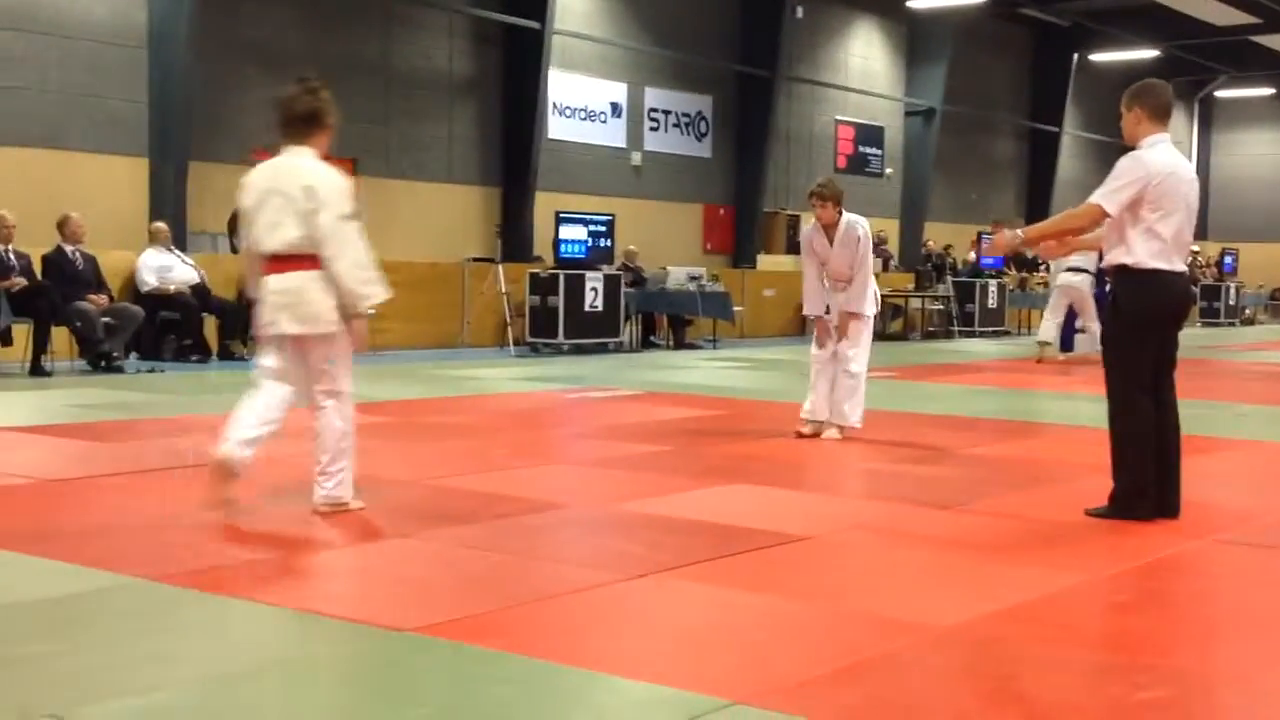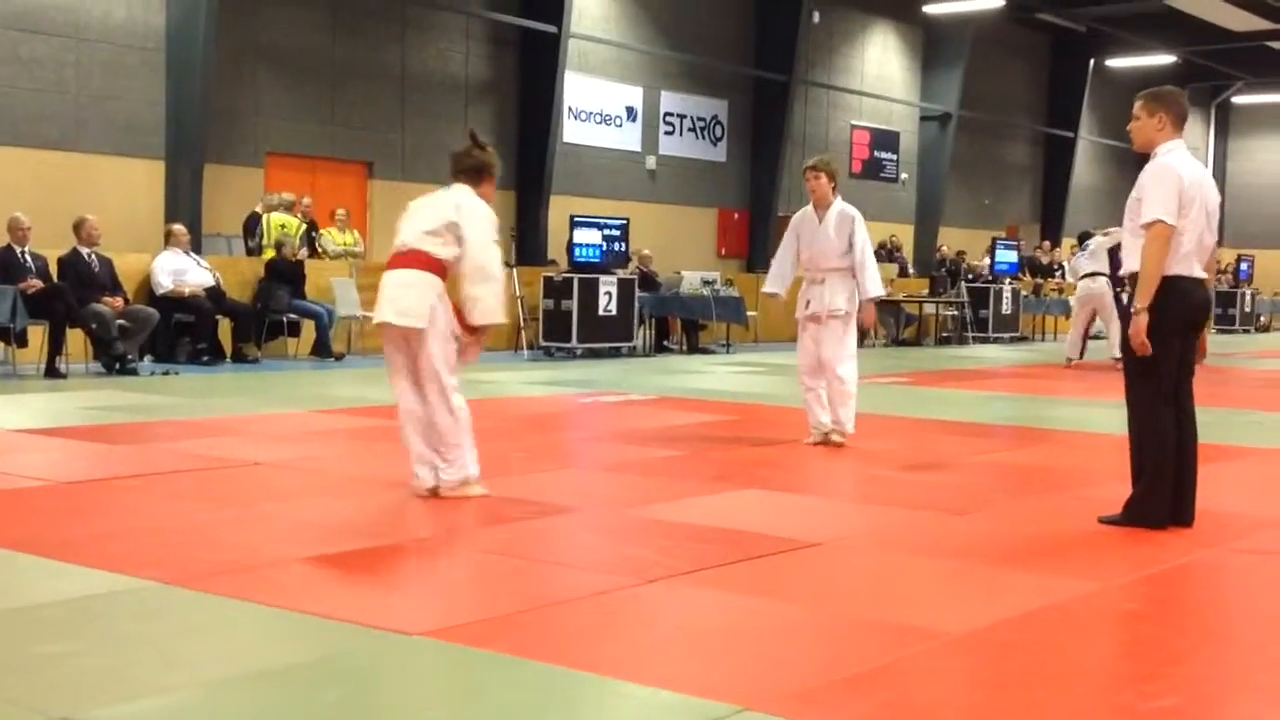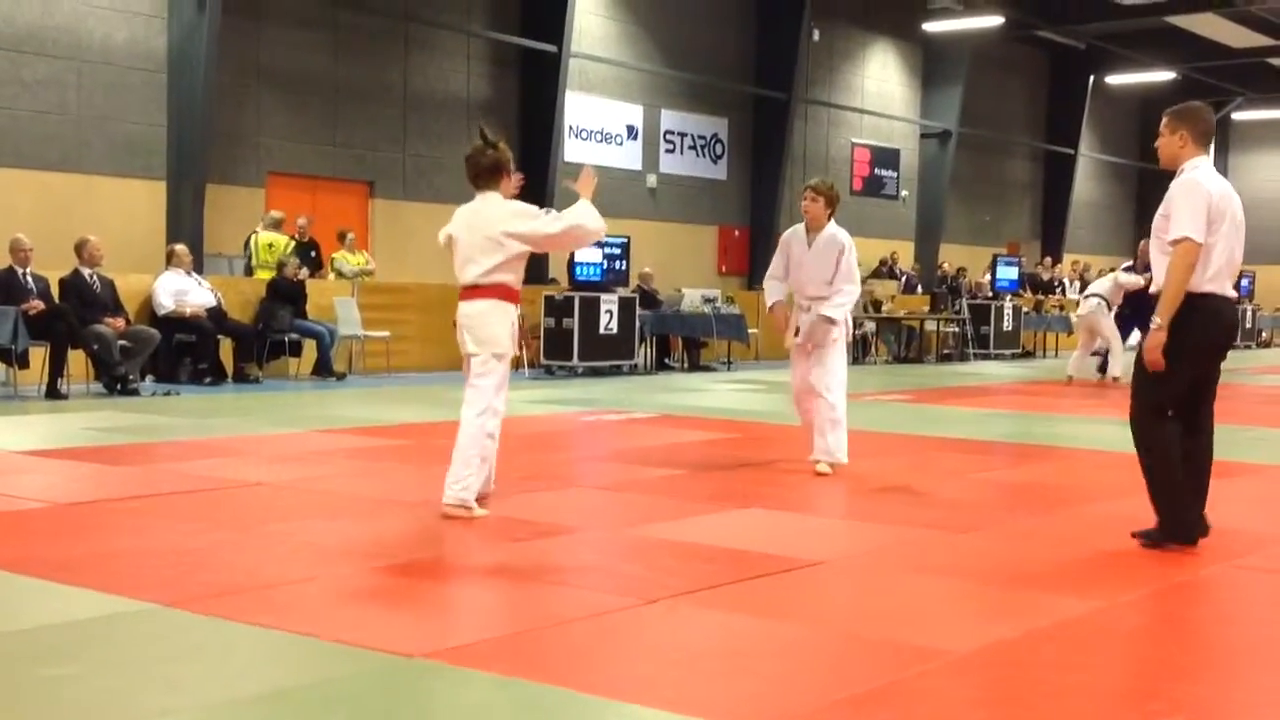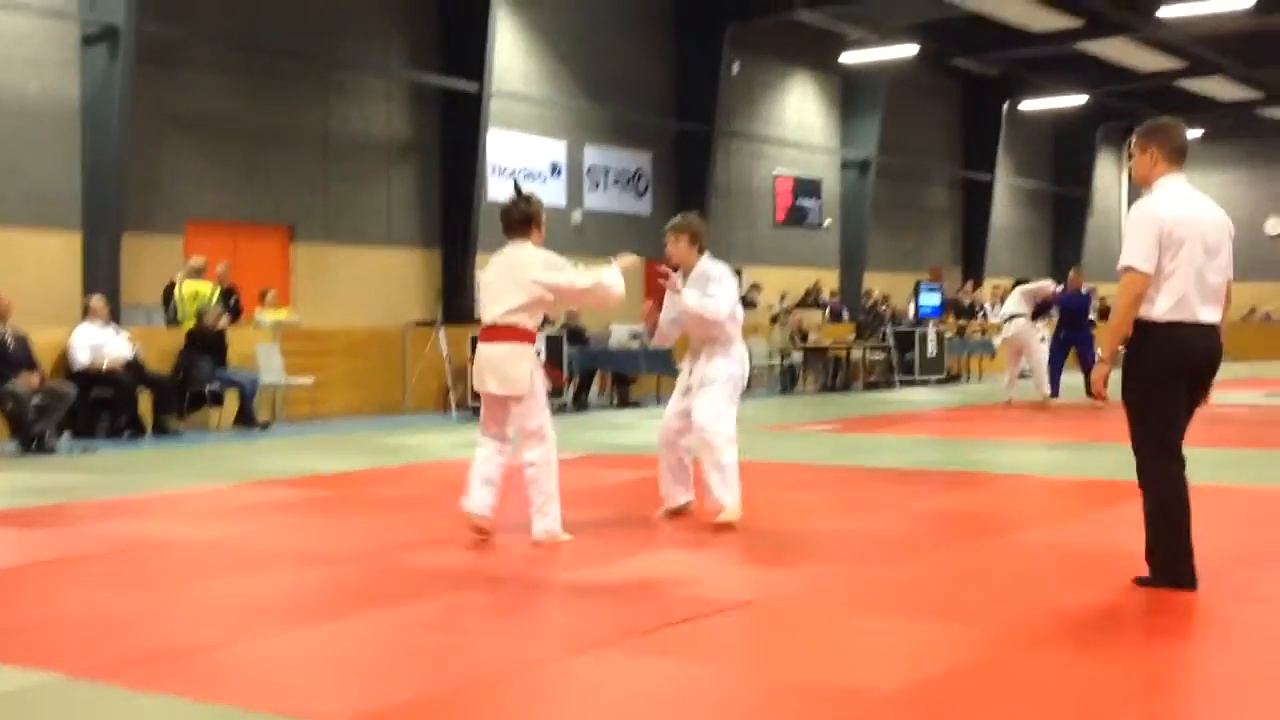
dt=0.7s
person 1, frame 1
left shoulder: (1140, 162)
right shoulder: (1182, 166)
left elbow: (1087, 215)
left wrist: (1020, 238)
right wrist: (1078, 243)
left hip: (1140, 288)
right hip: (1171, 285)
left knee: (1130, 393)
right knee: (1158, 392)
left ankle: (1134, 499)
right ankle: (1162, 497)
person 1, frame 2
left shoulder: (1162, 168)
right shoulder: (1200, 174)
left elbow: (1158, 241)
right elbow: (1206, 254)
left wrist: (1141, 309)
right wrist: (1199, 321)
left hip: (1162, 296)
right hip: (1191, 294)
left knee: (1150, 401)
right knee: (1177, 400)
left ankle: (1150, 507)
right ankle: (1177, 506)
person 1, frame 3
left shoulder: (1190, 184)
right shoulder: (1225, 189)
left elbow: (1185, 259)
left wrist: (1159, 325)
left hip: (1191, 313)
right hip: (1220, 312)
left knee: (1149, 413)
right knee: (1192, 419)
left ankle: (1180, 517)
right ankle: (1183, 520)
person 1, frame 4
left shoulder: (1149, 209)
right shoulder: (1214, 212)
left elbow: (1133, 290)
right elbow: (1224, 290)
left wrist: (1104, 357)
left hip: (1161, 341)
right hip: (1204, 342)
left knee: (1158, 456)
right knee: (1163, 449)
left ankle: (1173, 567)
right ankle: (1169, 558)
person 2, frame 1
left shoulder: (257, 178)
right shoulder: (327, 180)
left elbow: (251, 246)
right elbow: (344, 250)
left wrist: (261, 296)
right wrist: (359, 309)
left hip: (274, 291)
right hip: (316, 292)
left knee: (273, 384)
right knee: (332, 395)
left ankle: (233, 450)
right ankle: (332, 491)
person 2, frame 2
left shoulder: (424, 202)
right shoulder: (476, 209)
right elbow: (482, 267)
right wrist: (481, 324)
left hip: (392, 286)
right hip: (423, 291)
left knee: (410, 390)
right knee: (442, 389)
left ankle: (426, 476)
right ankle: (456, 477)
person 2, frame 3
left shoulder: (462, 216)
right shoulder: (515, 214)
right elbow: (580, 227)
right wrist: (585, 197)
left hip: (469, 310)
right hip: (496, 312)
left knee: (479, 403)
right knee: (484, 408)
left ankle: (476, 485)
right ankle: (458, 496)
person 2, frame 4
left shoulder: (494, 264)
right shoulder: (541, 261)
right elbow: (594, 285)
right wrist: (618, 267)
left hip: (488, 351)
right hip: (516, 355)
left knee: (493, 438)
right knee: (537, 442)
left ankle: (478, 508)
right ankle: (546, 526)
person 3, frame 1
left shoulder: (858, 229)
right shoulder: (809, 234)
left elbow: (862, 275)
right elbow: (812, 277)
left wrist: (849, 314)
right wrist: (817, 317)
left hip: (859, 297)
right hip: (830, 295)
left knee: (850, 360)
right knee: (821, 357)
left ankle: (839, 421)
right ankle: (816, 418)
person 3, frame 2
left shoulder: (849, 215)
right shoulder: (799, 219)
left elbow: (864, 259)
right elbow: (785, 258)
left wrist: (868, 301)
right wrist: (776, 292)
left hip: (839, 293)
right hip: (809, 294)
left knee: (837, 362)
right knee: (809, 365)
left ankle: (839, 426)
right ankle: (820, 427)
person 3, frame 3
left shoulder: (840, 240)
right shoulder: (790, 237)
left elbow: (849, 289)
right elbow: (774, 277)
left wrist: (824, 318)
right wrist: (777, 305)
left hip: (830, 322)
right hip: (800, 318)
left knee: (828, 388)
right knee: (802, 389)
left ankle: (829, 455)
right ankle: (824, 441)
person 3, frame 4
left shoulder: (717, 273)
right shoulder: (676, 282)
left elbow: (719, 311)
right elbow: (667, 335)
left wrist: (683, 295)
right wrist: (654, 323)
left hip: (724, 358)
right hip: (695, 360)
left knee: (707, 425)
right knee: (671, 430)
left ankle: (728, 503)
right ankle: (677, 498)
